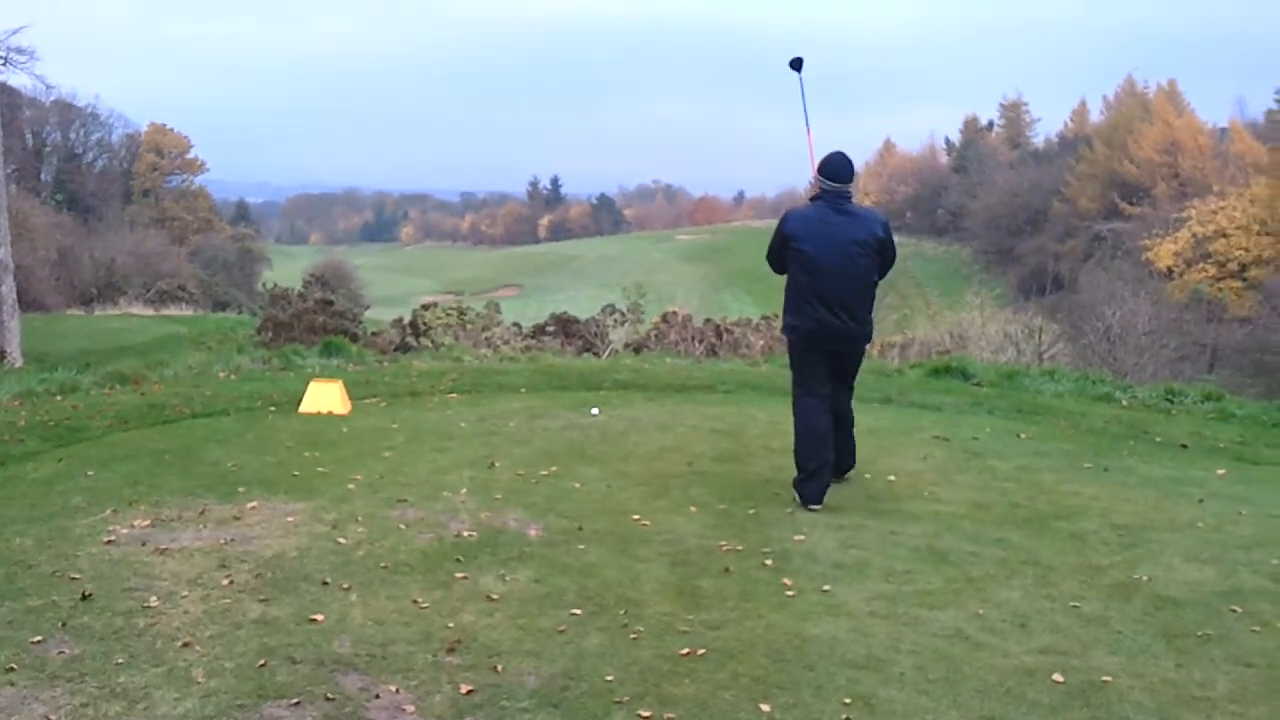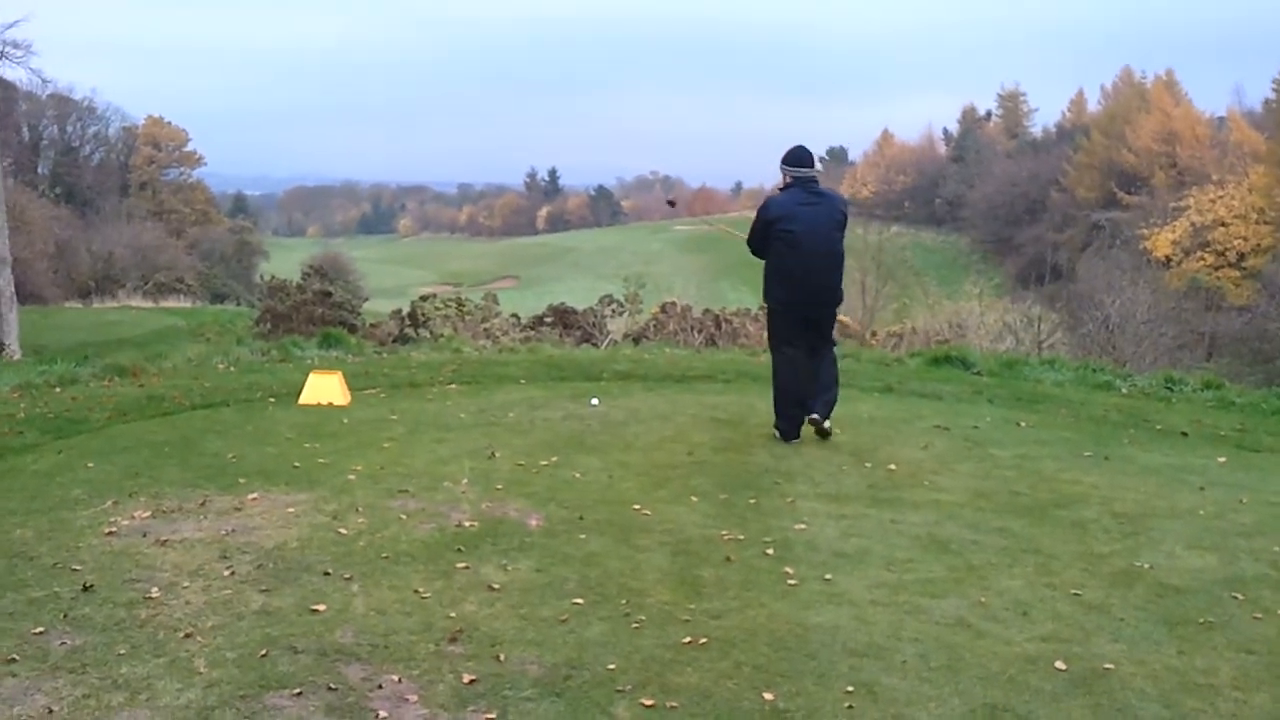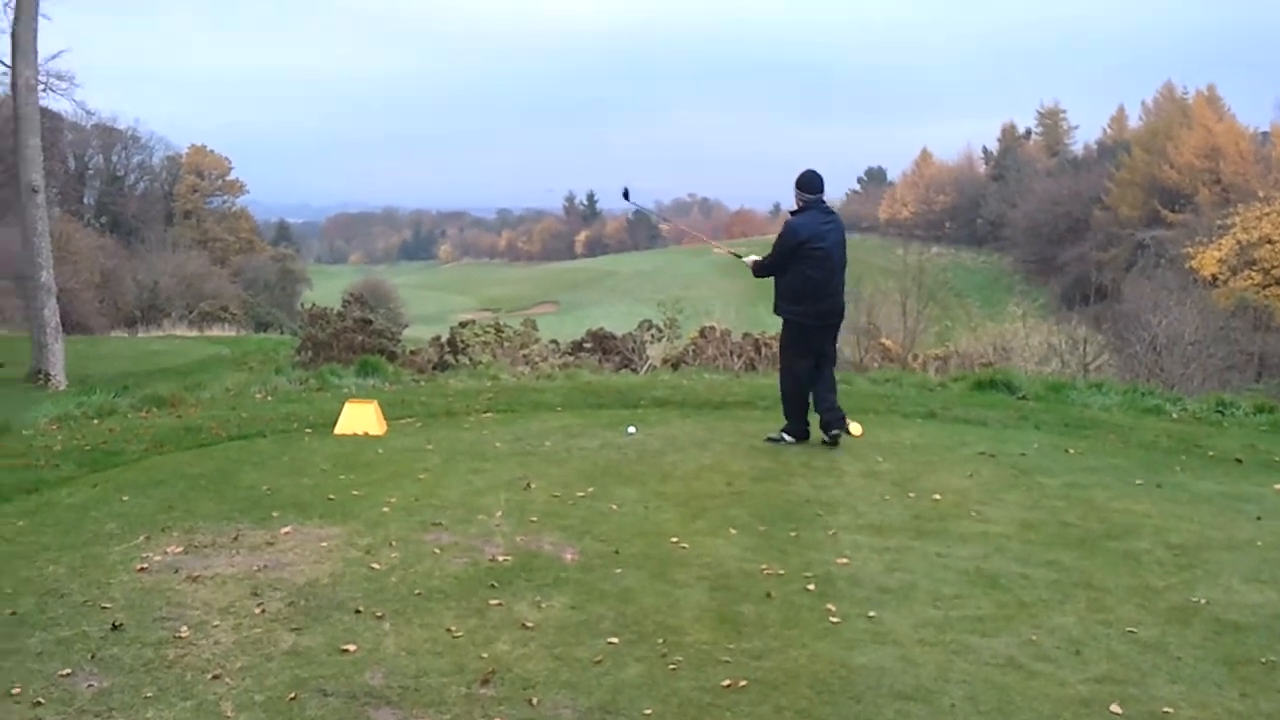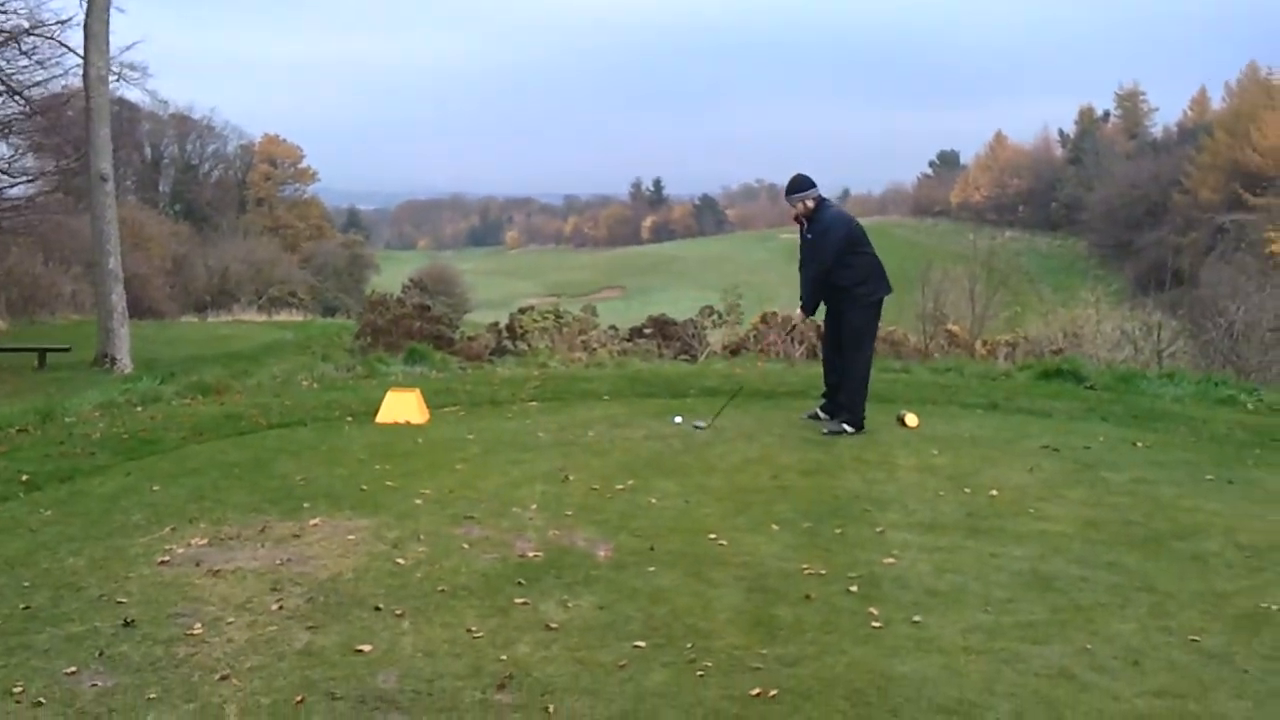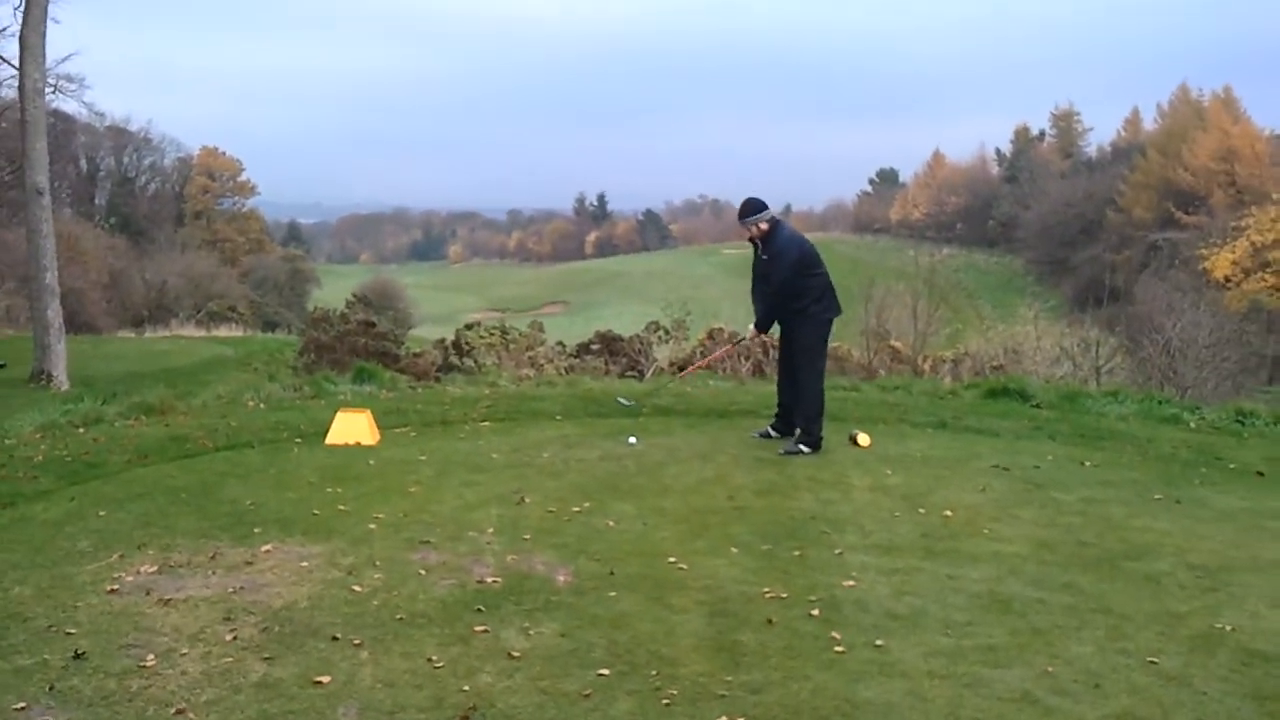
dt=1s
person 1, frame 1
left shoulder: (794, 220)
right shoulder: (875, 223)
left elbow: (776, 263)
right elbow: (884, 267)
left hip: (806, 328)
right hip: (853, 329)
left knee: (811, 402)
right knee: (840, 395)
left ankle: (812, 489)
right ankle: (840, 466)
person 1, frame 2
left shoulder: (774, 205)
right shoulder: (838, 203)
left elbow: (756, 246)
left hip: (785, 297)
right hip: (826, 295)
left knee: (788, 358)
right knee: (822, 351)
left ankle: (789, 427)
right ankle: (820, 411)
person 1, frame 3
left shoulder: (797, 226)
right shoulder: (835, 222)
left elbow: (774, 263)
left wrist: (755, 264)
right wrist: (766, 260)
left hip: (802, 310)
right hip: (830, 309)
left knee: (795, 368)
right knee: (824, 366)
left ankle: (797, 429)
right ankle: (833, 423)
person 1, frame 4
left shoulder: (832, 222)
right shoulder: (811, 221)
left elbow: (822, 269)
right elbow: (808, 266)
left wrist: (807, 307)
right wrist: (806, 301)
left hip: (863, 292)
right hip: (840, 293)
left knee: (855, 352)
right knee: (833, 348)
left ankle: (852, 419)
right ankle: (833, 406)
person 1, frame 5
left shoulder: (787, 244)
right shoulder: (764, 242)
left elbow: (777, 289)
right elbow: (761, 284)
left wrist: (760, 325)
right wrist: (760, 320)
left hip: (814, 311)
right hip: (794, 312)
left knee: (809, 371)
right knee: (788, 367)
left ankle: (809, 438)
right ankle: (784, 424)
